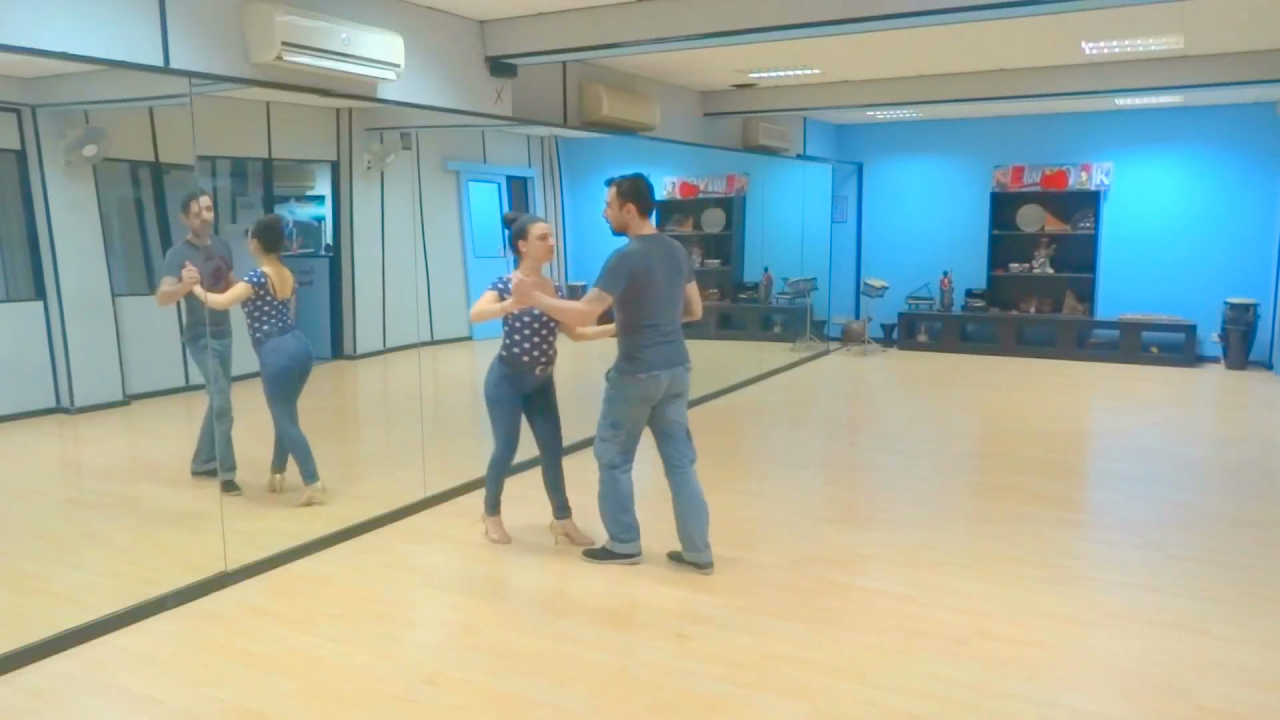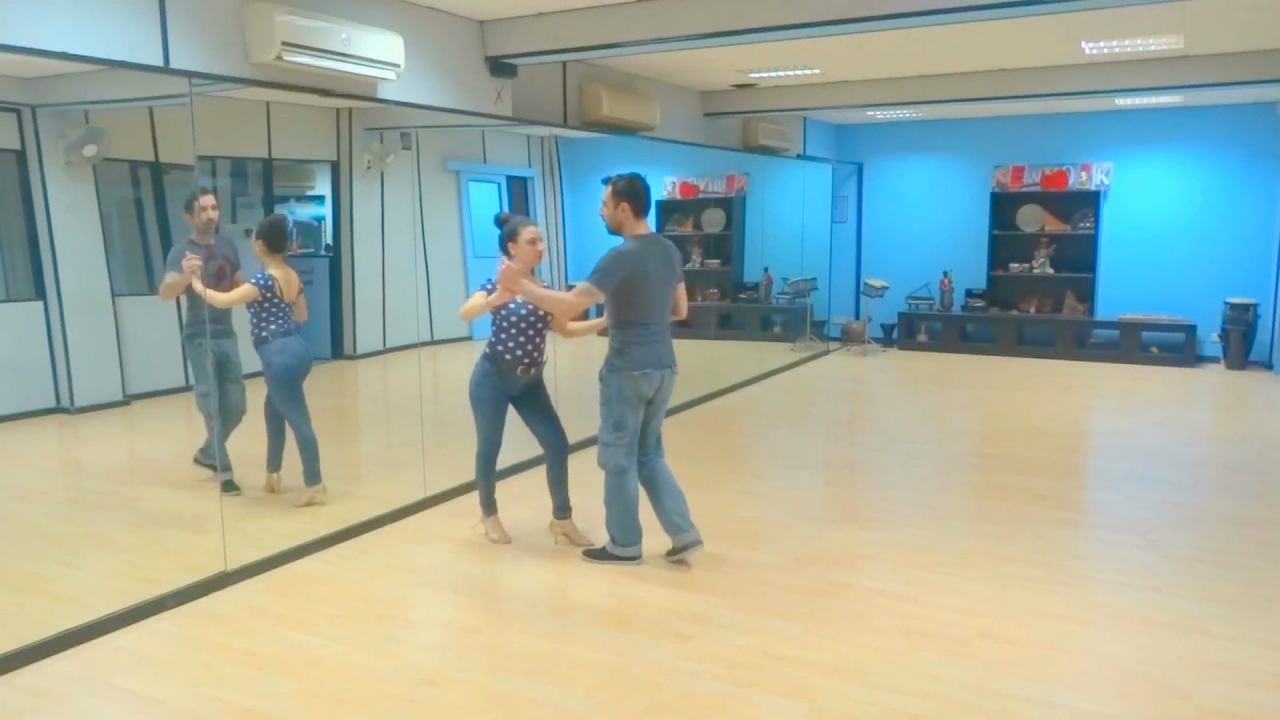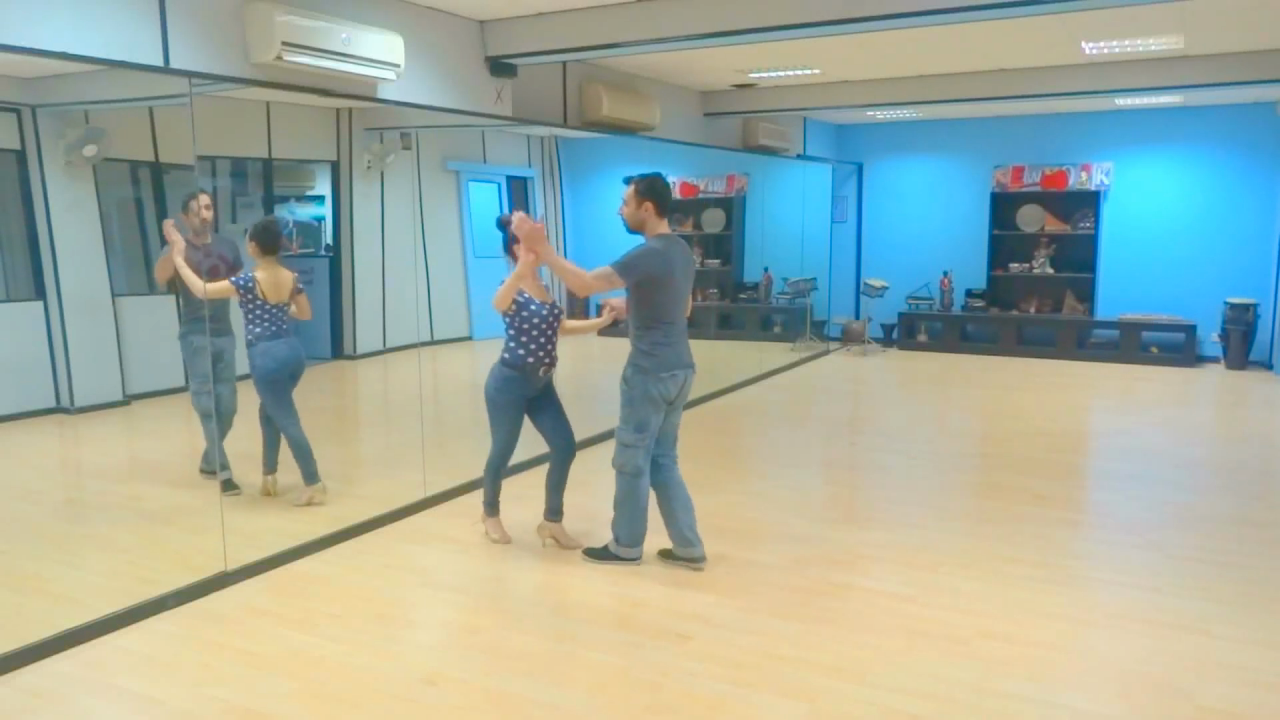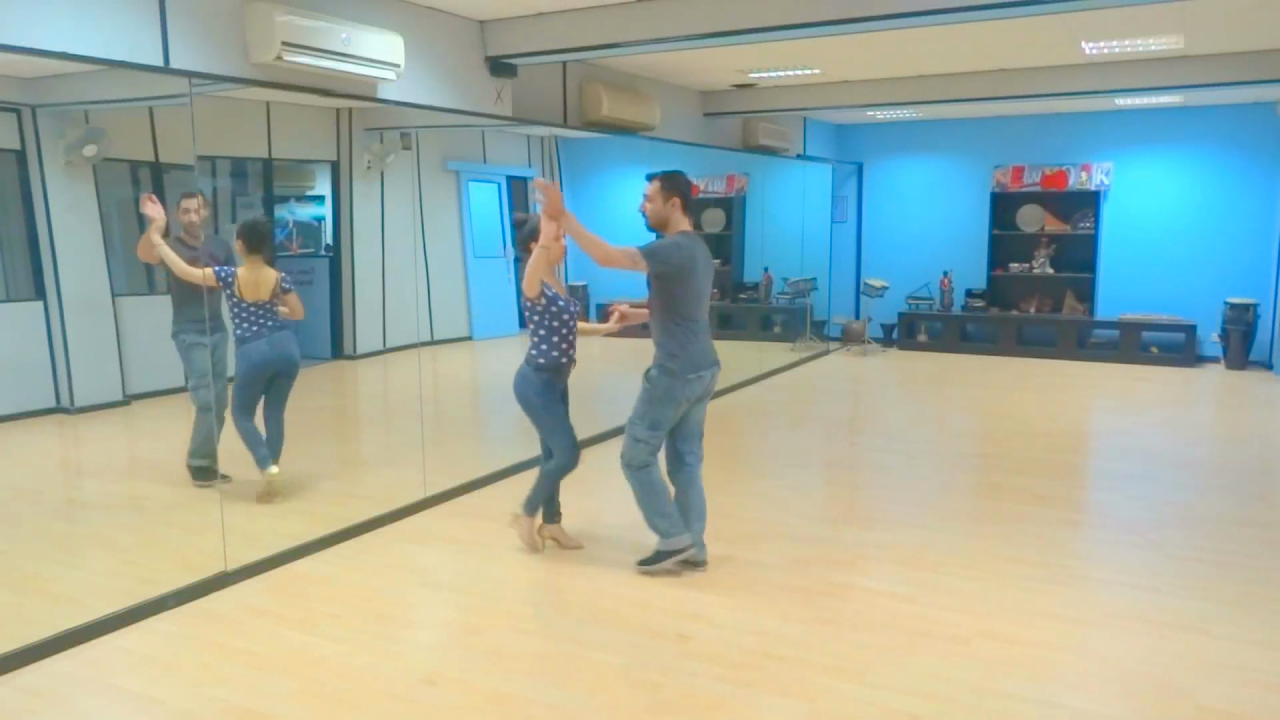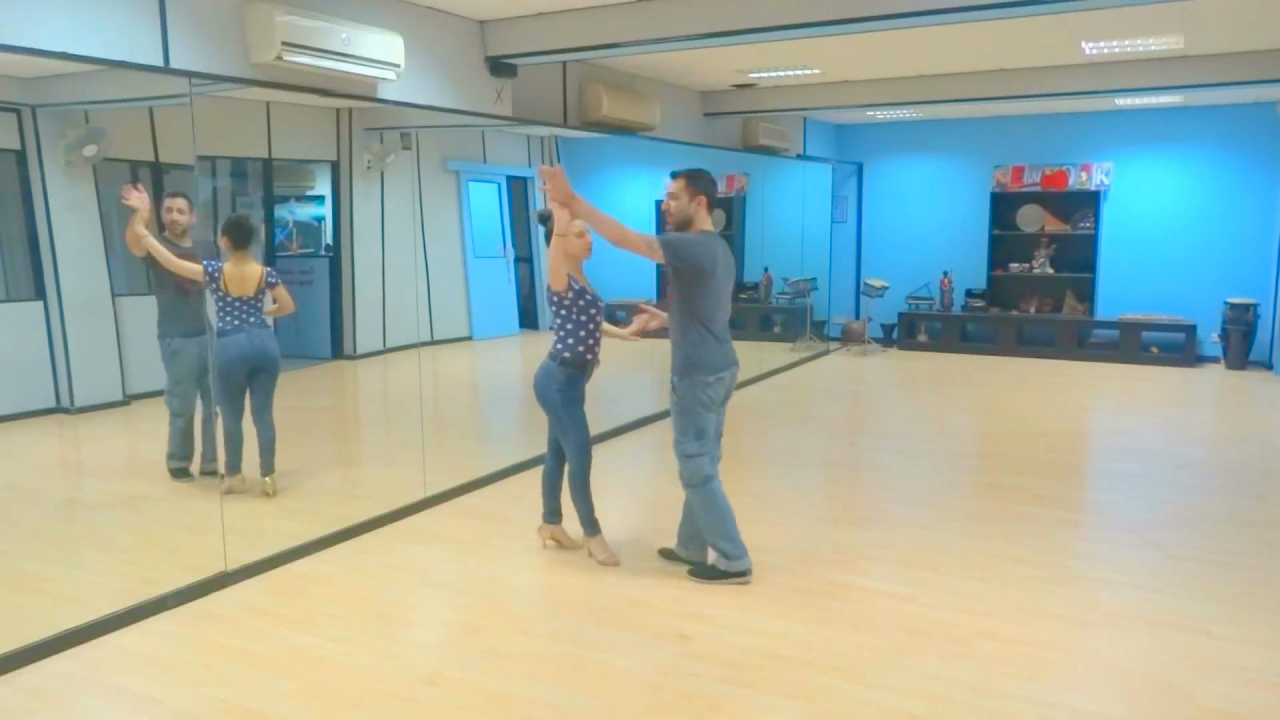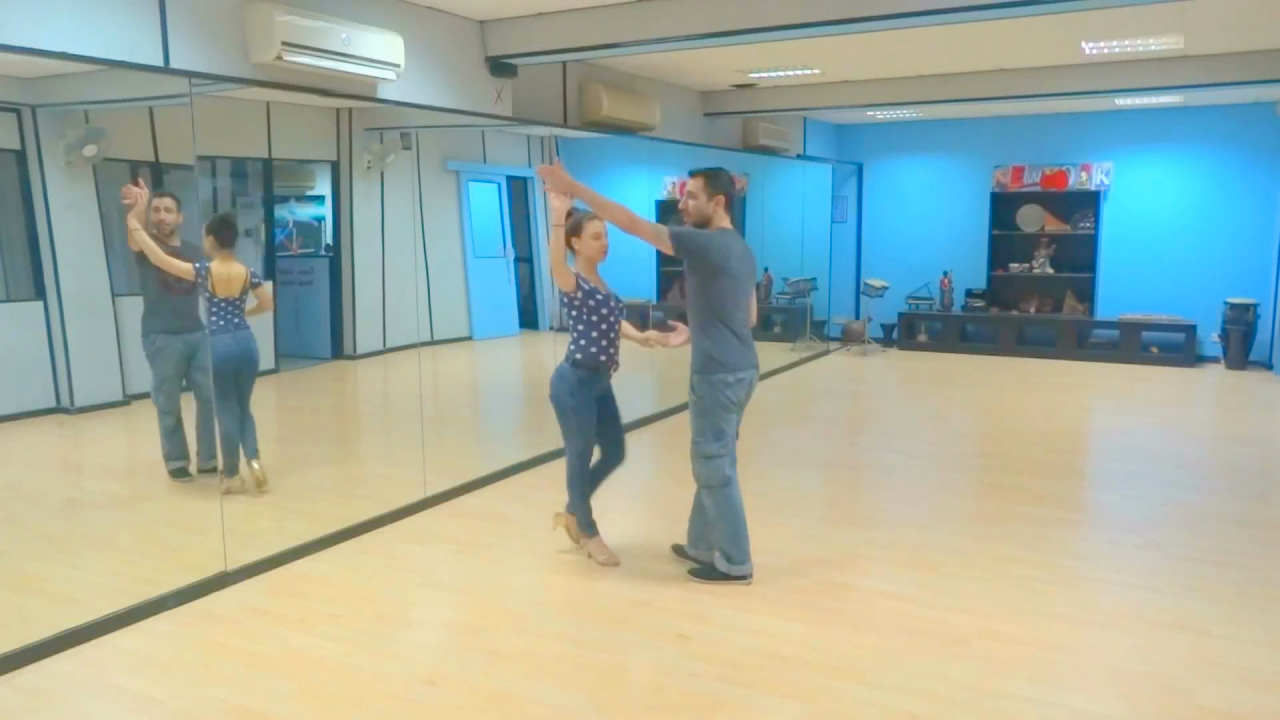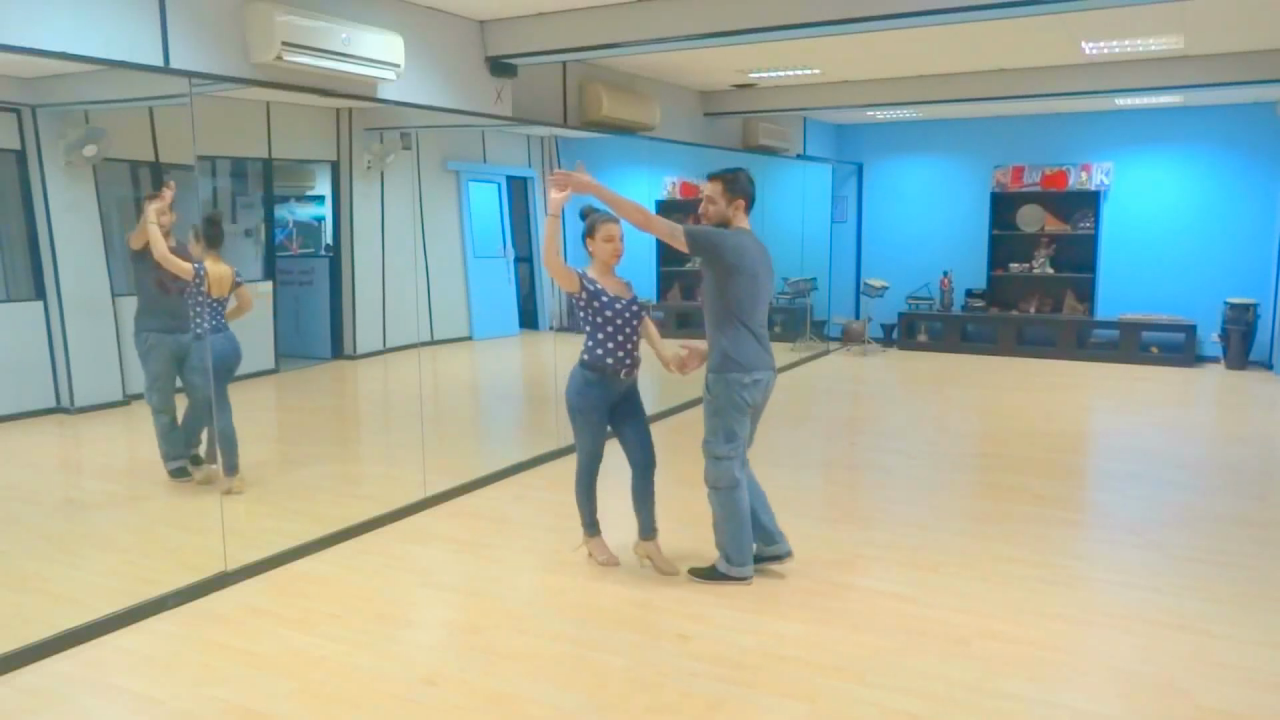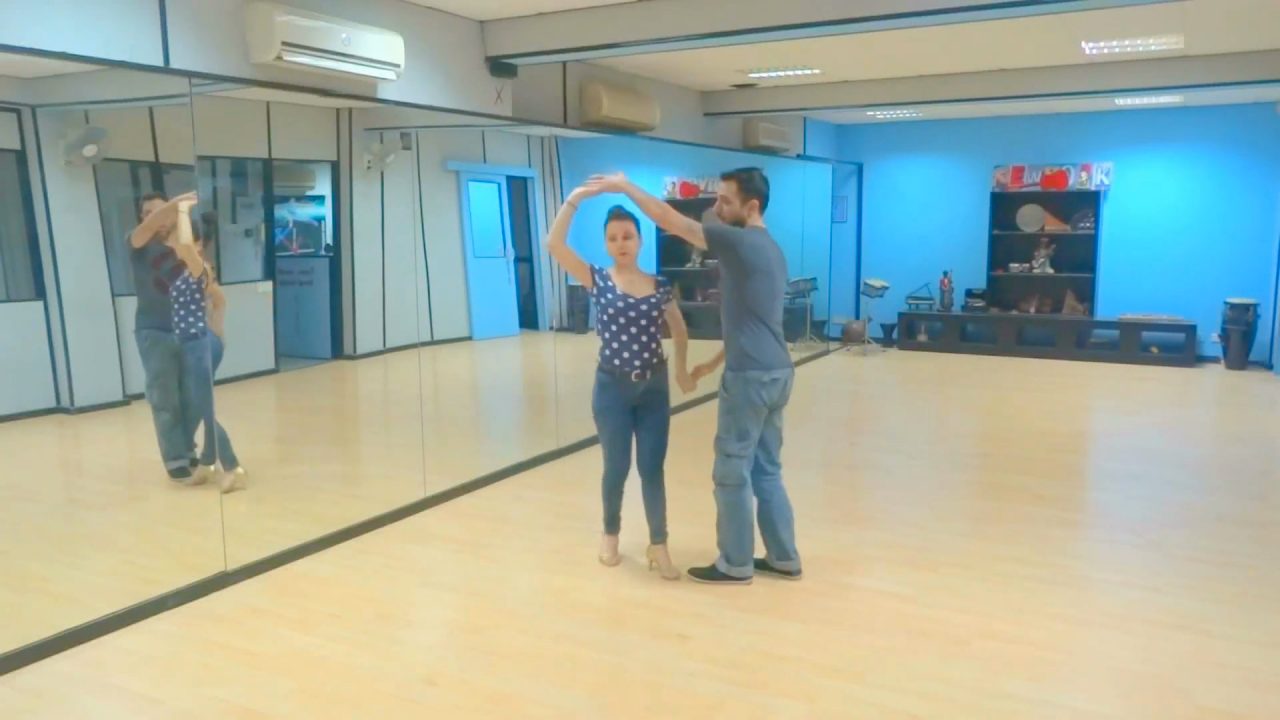
dt=0.3s
person 1, frame 1
left shoulder: (626, 258)
right shoulder: (677, 251)
left elbow: (584, 314)
right elbow: (694, 310)
left wrist: (535, 298)
left hip: (637, 374)
right hip: (676, 370)
left knee: (613, 458)
right knee: (680, 461)
left ankle: (624, 544)
right ankle: (698, 550)
person 1, frame 2
left shoulder: (623, 257)
right shoulder: (669, 251)
left elbow: (569, 306)
right elbow: (680, 310)
left wrist: (520, 284)
left hip: (628, 371)
right hip: (662, 368)
left knee: (618, 459)
right knee: (649, 455)
left ankle: (624, 545)
right ankle: (683, 532)
person 1, frame 3
left shoulder: (648, 255)
right shoulder: (681, 251)
left elbow: (585, 284)
left wrist: (541, 248)
right wrist: (631, 308)
left hip: (650, 372)
right hip: (680, 368)
left knee: (633, 461)
right knee: (662, 459)
left ankle: (626, 545)
right ankle: (688, 546)
person 1, frame 4
left shoulder: (673, 250)
right shoulder: (695, 249)
left elbow: (607, 257)
left wrist: (562, 216)
right wrist: (641, 315)
left hip: (676, 373)
right hip: (701, 369)
left knee: (637, 456)
right knee: (685, 460)
left ankle: (675, 538)
right ankle: (687, 544)
person 1, frame 5
left shoulder: (692, 247)
right shoulder: (718, 249)
left elbow: (624, 238)
left wrist: (572, 200)
right wrist: (666, 320)
left hip: (698, 375)
right hip: (720, 369)
left knee: (697, 472)
right knee: (702, 465)
left ankle: (733, 559)
right ankle: (692, 547)
person 1, frame 6
left shoulder: (706, 244)
right shoulder: (739, 249)
left elbow: (632, 224)
left wrist: (574, 189)
right wrist: (695, 334)
left hip: (718, 376)
right hip: (741, 371)
left knee: (715, 471)
right knee: (712, 464)
left ankle: (734, 563)
right ankle: (700, 545)
person 1, frame 7
left shoulder: (721, 243)
right shoulder: (757, 251)
left elbow: (648, 222)
left wrist: (591, 187)
right wrist: (706, 354)
left hip: (733, 377)
right hip: (758, 372)
left knee: (724, 472)
right knee: (733, 464)
left ankle: (735, 564)
right ankle: (771, 543)
person 1, frame 8
left shoulder: (738, 242)
right shoulder: (768, 249)
left elbow: (666, 218)
left wrist: (624, 185)
right wrist: (714, 361)
left hip: (750, 376)
right hip: (775, 372)
left knee: (731, 473)
right knee: (765, 469)
left ankle: (733, 565)
right ankle: (783, 556)
person 2, frame 1
left shoulder: (555, 288)
right shoulder: (505, 284)
left elbow: (574, 332)
right elbow: (474, 314)
left wrist: (613, 328)
right wrist: (509, 306)
left hip: (541, 381)
right hip: (507, 378)
left knee: (553, 450)
right knee: (506, 450)
left ankle: (562, 520)
right ankle: (491, 514)
person 2, frame 2
right shoulder: (495, 286)
left elbow: (565, 329)
right elbow: (465, 313)
left wrist: (603, 322)
right wrist: (495, 301)
left hip: (529, 381)
right hip: (493, 378)
left knee: (557, 445)
right knee: (489, 448)
left ankle: (563, 519)
right ankle: (489, 515)
person 2, frame 3
left shoulder: (545, 288)
right shoulder: (513, 289)
left elbow: (561, 327)
right elbow: (498, 304)
left wrist: (602, 321)
right wrist: (522, 269)
left hip: (541, 383)
right hip: (509, 382)
left knee: (565, 448)
right knee: (503, 451)
left ankle: (552, 522)
right ankle: (490, 514)
person 2, frame 4
left shoulder: (557, 285)
right shoulder: (535, 288)
right elbow: (533, 267)
left wrist: (605, 328)
right wrist: (545, 240)
left hip: (554, 381)
right hip: (537, 382)
left knee: (555, 454)
right knee: (566, 454)
left ankle: (549, 522)
right ankle: (527, 514)
person 2, frame 5
left shoulder: (580, 282)
right shoulder: (561, 282)
right elbow: (554, 260)
left wrist: (621, 333)
right wrist: (560, 225)
left hip: (571, 379)
right hip: (558, 380)
left knee: (559, 454)
right knee: (581, 456)
left ankle: (551, 524)
right ankle: (592, 535)
person 2, frame 6
left shoulder: (600, 283)
right shoulder: (572, 282)
left elbow: (614, 321)
right elbow: (555, 264)
left wrist: (643, 338)
right wrist: (558, 218)
left hip: (599, 383)
right hip: (575, 382)
left knee: (614, 454)
right knee: (580, 458)
left ankle: (571, 514)
right ankle: (590, 535)
person 2, frame 7
left shoulder: (626, 286)
right shoulder: (582, 284)
left elbow: (641, 322)
right elbow: (551, 262)
left wrist: (662, 351)
right wrist: (554, 211)
left hip: (625, 387)
right hip: (591, 385)
left knee: (644, 462)
right knee: (590, 463)
left ankle: (647, 542)
right ankle: (592, 536)
person 2, frame 8
left shoulder: (658, 285)
right shoulder: (598, 279)
left elbow: (679, 326)
right elbow: (554, 244)
left wrist: (681, 366)
right wrist: (574, 199)
left hip: (654, 388)
right hip: (612, 388)
left knee: (651, 468)
right knee: (617, 469)
left ankle: (657, 547)
right ankle: (611, 532)
person 3, frame 1
left shoulder: (257, 277)
right shoulder: (289, 277)
left elbow: (221, 303)
left wrist: (196, 288)
left hip: (277, 352)
right hip: (301, 346)
left knee: (285, 421)
right knee: (285, 414)
left ankle: (313, 484)
right ankle: (277, 474)
person 3, frame 2
left shoulder: (265, 280)
right shoulder: (294, 277)
left elbow: (222, 301)
left wrist: (196, 283)
left hip: (280, 355)
right hip: (299, 349)
left knee: (299, 420)
right knee: (274, 410)
left ankle: (315, 486)
right ankle: (273, 473)
person 3, frame 3
left shoulder: (249, 281)
right shoulder: (291, 278)
left elbow: (201, 291)
right elbow: (306, 314)
left wrist: (179, 258)
left hip: (267, 356)
right hip: (293, 351)
left knee: (288, 422)
right knee: (269, 413)
left ankle: (314, 485)
right ankle: (269, 476)
person 3, frame 4
left shoulder: (229, 277)
right shoulder: (280, 279)
left elbow: (183, 271)
right elbow: (298, 314)
left wrist: (156, 237)
left hip: (252, 353)
right hip: (285, 348)
left knee: (242, 416)
right knee: (274, 415)
left ankle: (268, 467)
right ankle: (270, 479)
person 3, frame 5
left shoulder: (214, 271)
right shoulder: (265, 274)
left elbow: (169, 262)
right elbow: (288, 306)
left wrist: (141, 228)
left hip: (232, 347)
right hip: (265, 344)
left knee: (231, 414)
right knee: (263, 413)
left ankle: (234, 475)
right ankle: (267, 477)
person 3, frame 6
left shoulder: (203, 271)
right shoulder: (248, 273)
left elbow: (158, 258)
right elbow: (267, 305)
left wrist: (134, 221)
left hip: (219, 347)
right hip: (246, 343)
left knee: (224, 411)
right knee: (241, 408)
left ankle: (232, 476)
right ankle: (253, 461)
person 3, frame 7
left shoulder: (199, 272)
right shoulder: (231, 272)
left elbow: (162, 255)
right elbow: (246, 305)
left wrist: (151, 217)
left hip: (209, 347)
right hip: (229, 344)
left knee: (219, 411)
right knee: (214, 407)
left ankle: (233, 476)
right ankle: (212, 462)
person 3, frame 8
left shoulder: (197, 271)
right shoulder: (198, 272)
right elbow: (217, 301)
left wrist: (183, 210)
right wrist: (214, 329)
left hip: (199, 347)
right hip: (194, 347)
left knee: (204, 410)
right knee: (197, 409)
left ankle: (233, 468)
right ankle: (207, 464)
person 4, frame 1
left shoulder: (222, 246)
right shoulder: (178, 254)
right elbow: (162, 297)
right wrist: (184, 285)
left hip: (224, 335)
right hip: (201, 339)
left knee: (218, 402)
right knee: (222, 405)
left ankle: (203, 462)
right ankle: (226, 473)
person 4, frame 2
left shoulder: (228, 247)
right shoulder: (181, 252)
right elbow: (165, 294)
right wrist: (185, 275)
left hip: (227, 337)
right hip: (199, 339)
left knee: (236, 406)
right knee: (212, 407)
left ankle: (208, 453)
right ankle: (223, 472)
person 4, frame 3
left shoulder: (227, 246)
right elbow: (161, 278)
right wrist: (171, 252)
left hip: (225, 335)
right hip: (195, 337)
left knee: (227, 406)
right knee: (208, 406)
left ankle: (210, 461)
right ankle: (222, 472)
person 4, frame 4
left shoulder: (220, 246)
right shoulder: (170, 246)
right elbow: (144, 254)
right wrist: (157, 225)
left hip: (218, 333)
right hip: (189, 335)
left knee: (219, 403)
right knee: (206, 399)
left ankle: (210, 463)
right ankle: (197, 460)
person 4, frame 5
left shoulder: (206, 248)
right elbow: (132, 241)
right wrist: (142, 214)
left hip: (205, 334)
right hip: (176, 339)
left knee: (212, 403)
right knee: (182, 405)
left ankle: (209, 463)
right ankle: (177, 462)
person 4, frame 6
left shoulder: (194, 252)
right shoulder: (145, 246)
right elbow: (134, 233)
left hip: (196, 333)
right hip: (162, 338)
left knee: (210, 397)
right knee: (168, 403)
left ankle: (207, 460)
right ankle: (175, 461)
person 4, frame 7
left shoulder: (187, 252)
right shoulder: (140, 246)
right elbow: (142, 229)
right wrist: (151, 208)
left hip: (187, 334)
right hip: (153, 336)
left knee: (204, 395)
right knee: (162, 402)
left ankle: (188, 446)
right ankle: (174, 460)
person 4, frame 8
right shoulder: (139, 245)
right elbow: (150, 223)
right wrist: (179, 202)
right hip: (154, 334)
left knee: (190, 397)
right knee: (165, 400)
left ankle: (186, 452)
right ankle: (175, 462)
